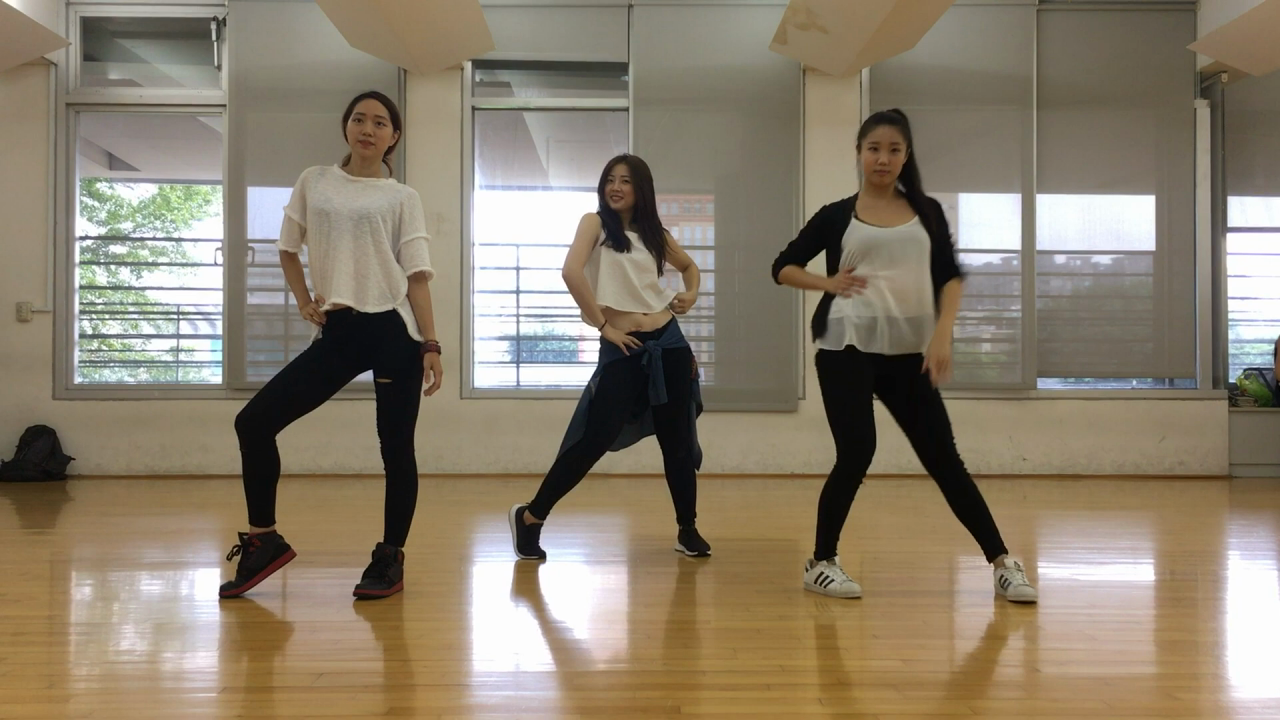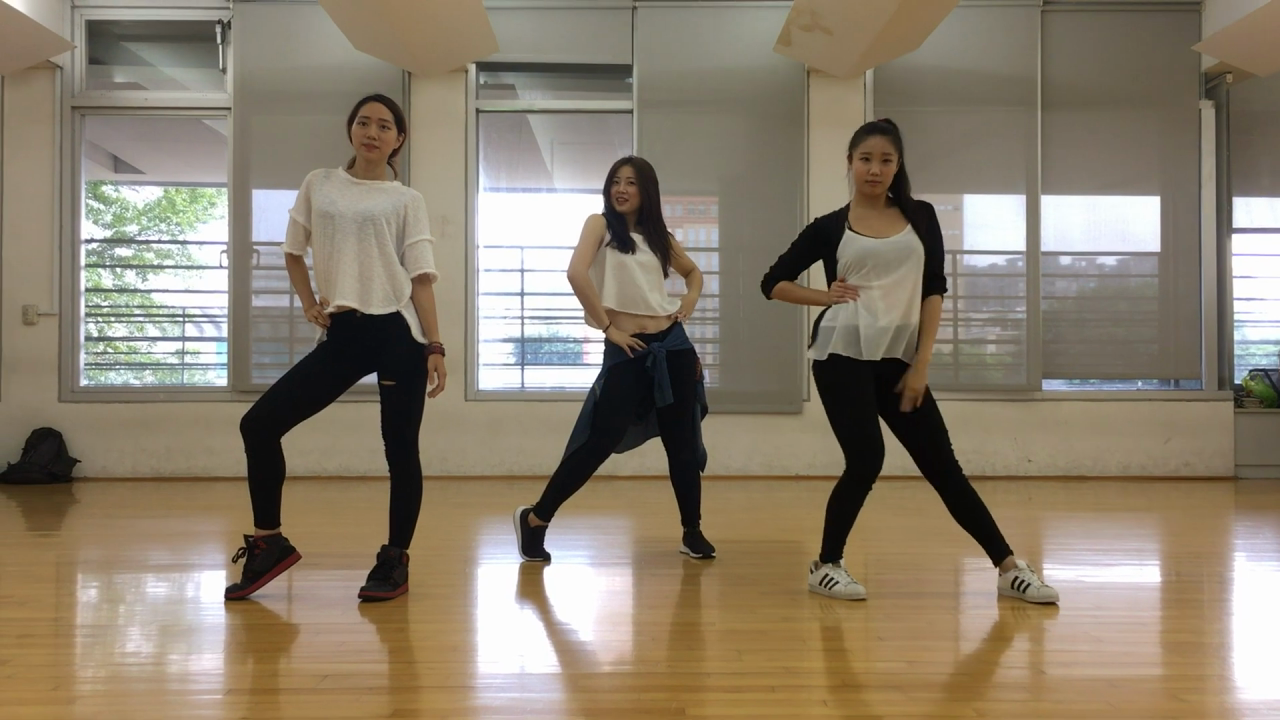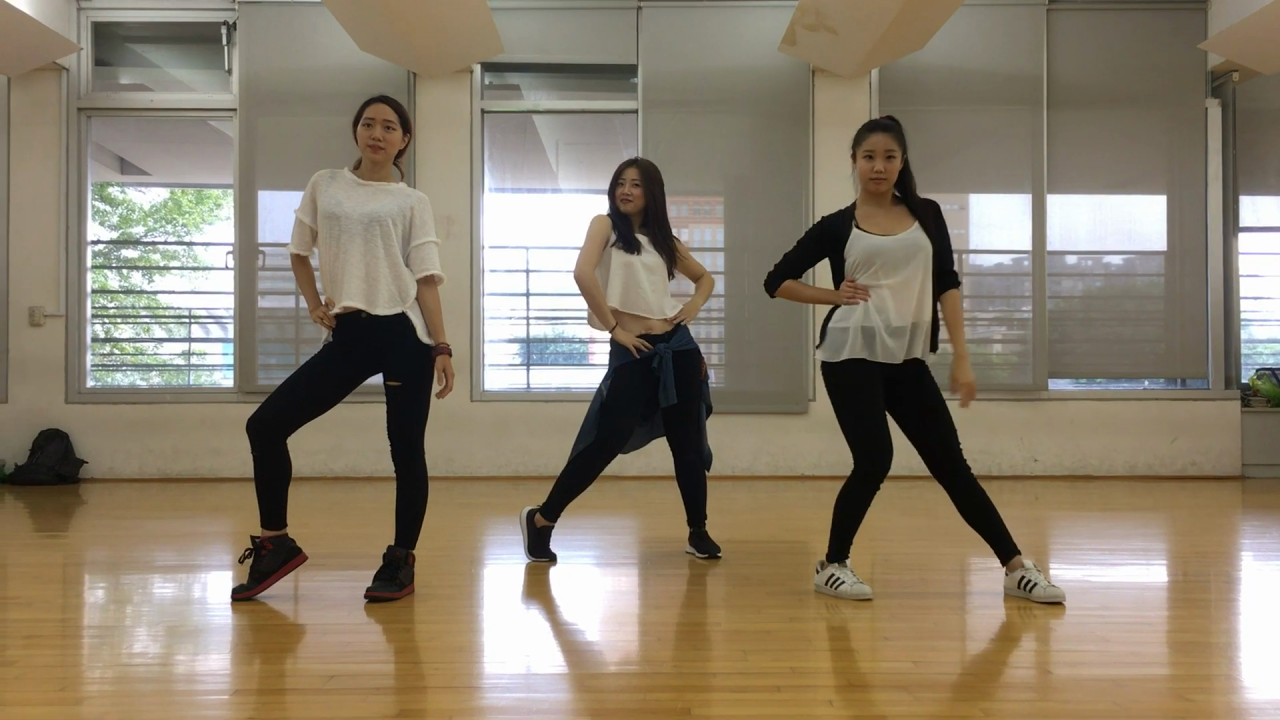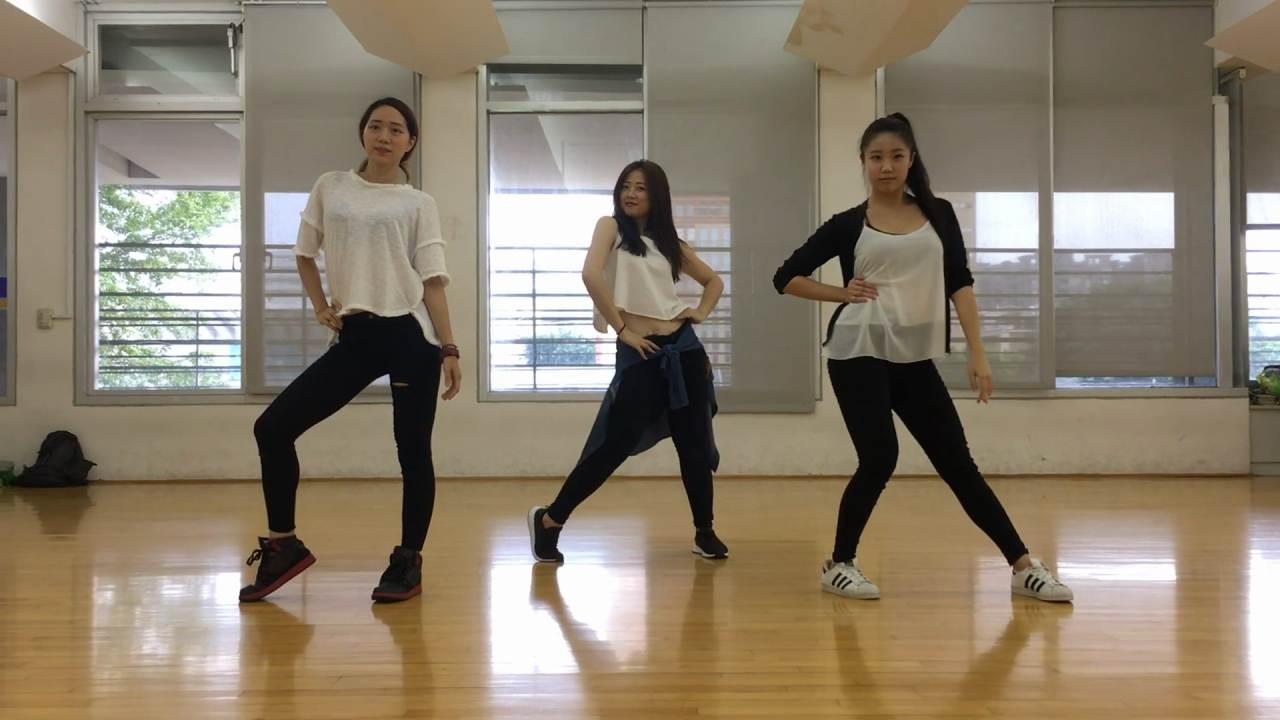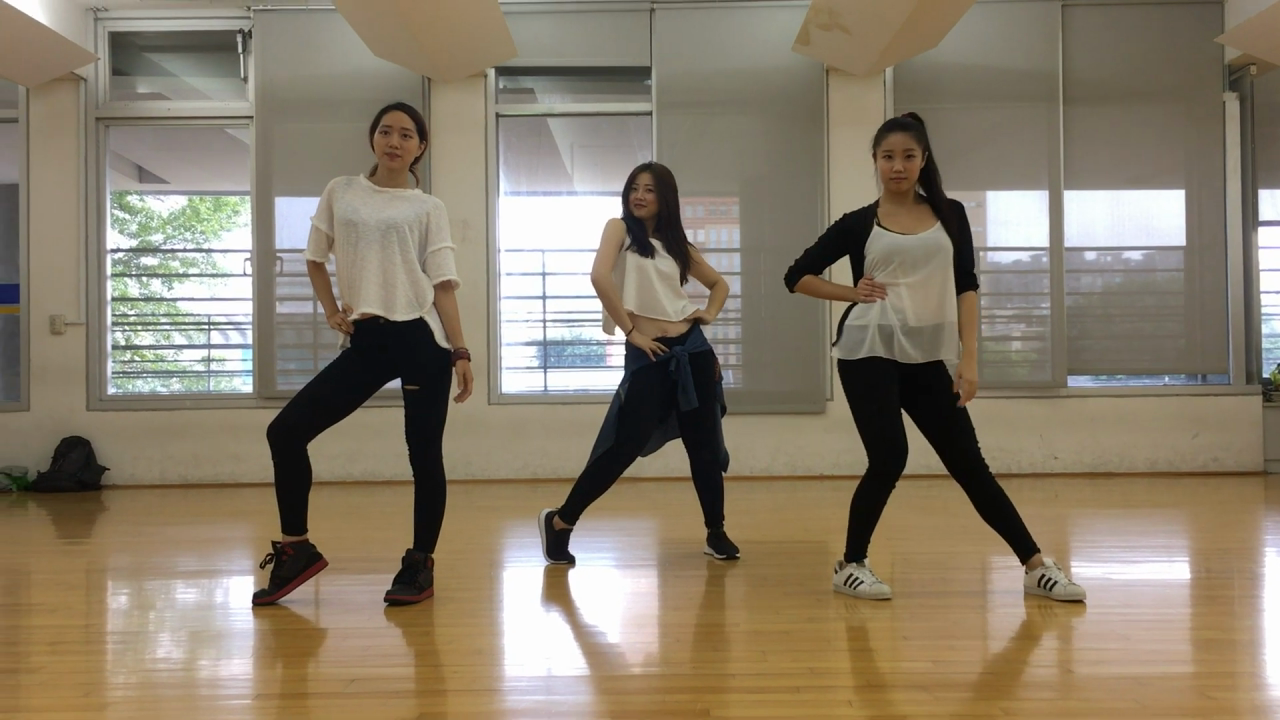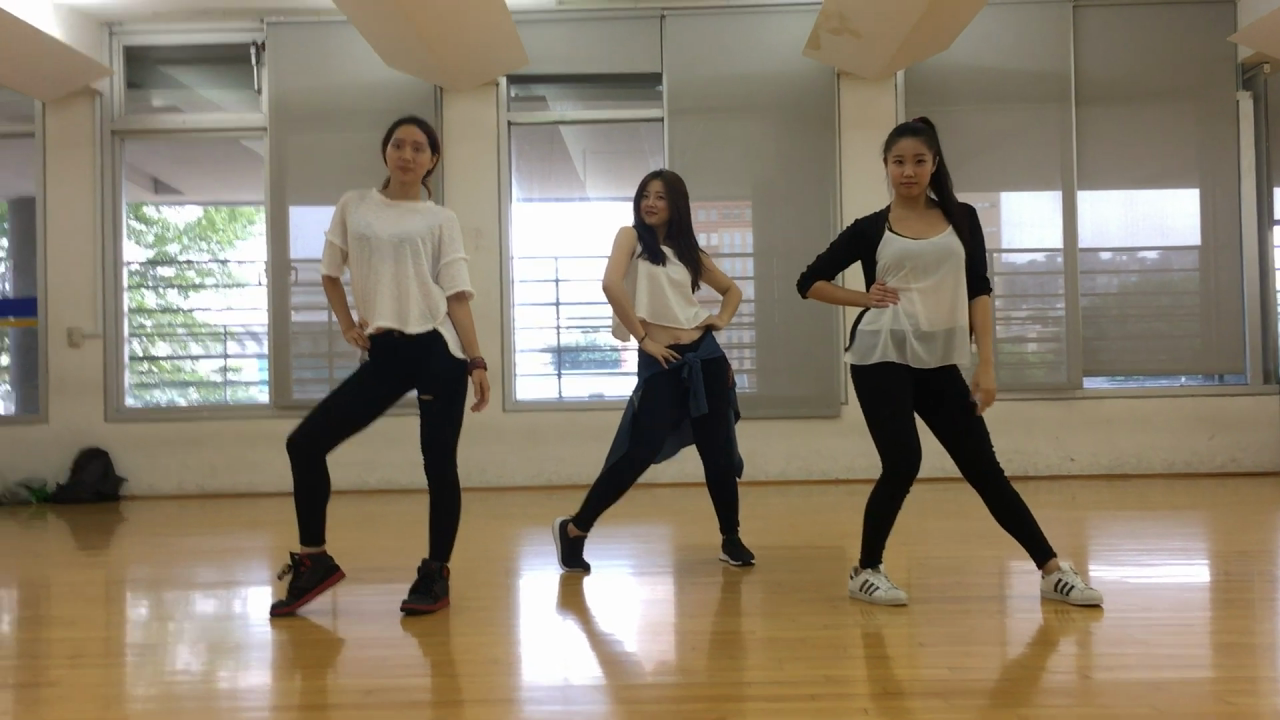
dt=0.2s
person 1, frame 1
left shoulder: (403, 198)
right shoulder: (314, 182)
left elbow: (417, 275)
right elbow: (288, 249)
left wrist: (431, 344)
right wrist: (304, 304)
left hip: (393, 331)
right hip: (337, 333)
left knee: (396, 445)
right knee: (255, 421)
left ankle: (390, 557)
right ankle: (263, 540)
person 1, frame 2
left shoulder: (407, 201)
right shoulder: (318, 185)
left elbow: (421, 278)
right elbow: (294, 252)
left wrist: (435, 347)
right wrist: (310, 306)
left hip: (398, 333)
right hip: (342, 335)
left knee: (401, 448)
right knee: (260, 423)
left ankle: (395, 559)
right ankle: (270, 541)
person 1, frame 3
left shoulder: (413, 202)
right shoulder: (324, 186)
left elbow: (426, 279)
right elbow: (300, 252)
left wrist: (442, 348)
right wrist: (315, 307)
left hip: (404, 334)
right hip: (347, 336)
left knee: (406, 448)
right knee: (266, 425)
left ankle: (401, 560)
right ankle: (275, 542)
person 1, frame 4
left shoulder: (419, 204)
right shoulder: (330, 188)
left elbow: (432, 280)
right elbow: (305, 254)
left wrist: (449, 348)
right wrist: (321, 309)
left hip: (410, 335)
right hip: (354, 338)
left knee: (412, 449)
right knee: (273, 427)
left ankle: (408, 561)
right ankle: (284, 544)
person 1, frame 5
left shoulder: (428, 208)
right shoulder: (340, 193)
left elbow: (443, 284)
right elbow: (315, 259)
left wrist: (460, 352)
right wrist: (332, 313)
left hip: (421, 339)
right hip: (365, 342)
left knee: (424, 452)
right knee: (287, 431)
left ankle: (420, 564)
right ankle: (297, 548)
person 1, frame 6
left shoulder: (441, 221)
right shoulder: (353, 206)
left elbow: (457, 294)
right elbow: (331, 274)
left wrist: (476, 361)
right wrist: (348, 327)
left hip: (436, 351)
right hip: (382, 355)
left knee: (439, 463)
right knee: (306, 442)
left ankle: (436, 573)
right ankle: (313, 560)
person 2, frame 1
left shoulder: (927, 211)
right shoulder: (837, 215)
left elbow: (950, 276)
right elbow: (782, 267)
left wrist: (943, 333)
right wrist: (829, 283)
left hip: (906, 352)
right hip: (846, 345)
left knee: (943, 457)
right knee: (856, 453)
left ankle: (1002, 565)
right ankle: (821, 563)
person 2, frame 2
left shoulder: (920, 217)
right shoulder: (829, 227)
left elbow: (933, 290)
right elbow: (774, 282)
left wrist: (921, 364)
right wrist: (825, 296)
left hip: (896, 359)
right hip: (842, 355)
left knee: (941, 464)
right knee: (865, 459)
left ankle: (1009, 567)
right ankle: (825, 565)
person 2, frame 3
left shoulder: (926, 214)
right shoulder: (836, 226)
left elbow: (947, 285)
right elbow: (778, 281)
left wrist: (961, 356)
right wrist: (834, 296)
left hip: (907, 359)
right hip: (852, 354)
left knee: (950, 463)
right knee: (874, 460)
left ankle: (1017, 568)
right ankle: (832, 565)
person 2, frame 4
left shoulder: (939, 214)
right shoulder: (847, 225)
left elbow: (960, 283)
right elbow: (787, 277)
left wrist: (977, 351)
right wrist: (842, 293)
left hip: (915, 357)
right hip: (859, 352)
left knee: (957, 462)
right knee: (879, 458)
left ankle: (1024, 567)
right ankle: (839, 564)
person 2, frame 5
left shoulder: (950, 215)
right shoulder: (858, 224)
left elbow: (966, 286)
right elbow: (798, 276)
left wrist: (968, 357)
right wrist: (852, 292)
left hip: (928, 358)
right hip: (869, 353)
left knee: (968, 463)
right knee: (888, 459)
left ankle: (1036, 566)
right ankle: (850, 565)
person 2, frame 6
left shoulder: (961, 219)
right shoulder: (869, 229)
left elbow: (978, 291)
right elbow: (811, 282)
left wrist: (986, 362)
right wrist: (864, 298)
left hip: (940, 363)
right hip: (882, 358)
left knee: (983, 467)
right knee: (901, 464)
left ankle: (1054, 569)
right ankle: (866, 570)
person 3, frame 1
left shoulder: (656, 234)
right shoulder: (595, 223)
left elbow: (689, 266)
right elbow: (571, 272)
left wrist: (691, 294)
right wrist: (603, 324)
left hip: (669, 344)
right hip: (623, 349)
left knee: (678, 441)
right knee: (593, 440)
left ankle: (687, 530)
right ankle: (529, 517)
person 3, frame 2
left shoulder: (659, 237)
right shoulder: (600, 224)
left elbow: (693, 272)
right elbow: (577, 273)
left wrist: (690, 300)
right wrist: (607, 326)
left hip: (674, 346)
right hip: (626, 351)
left knee: (683, 443)
right knee: (599, 442)
left ankle: (692, 532)
right ankle: (535, 519)
person 3, frame 3
left shoulder: (664, 239)
right shoulder: (605, 225)
left elbow: (705, 277)
right elbow: (583, 273)
left wrist: (693, 307)
right wrist: (613, 328)
left hip: (678, 347)
right hip: (632, 351)
left knee: (689, 444)
right knee: (606, 443)
left ankle: (698, 533)
right ankle: (540, 520)
person 3, frame 4
left shoulder: (669, 242)
right shoulder: (611, 227)
left elbow: (713, 280)
right elbow: (591, 274)
left wrist: (703, 311)
right wrist: (621, 328)
left hip: (684, 348)
right hip: (639, 353)
left knee: (695, 444)
right knee: (616, 445)
left ankle: (704, 532)
right ankle: (548, 520)
person 3, frame 5
left shoulder: (677, 244)
right shoulder: (619, 229)
left elbow: (719, 283)
right elbow: (600, 276)
left wrist: (710, 313)
right wrist: (629, 330)
left hip: (693, 350)
right hip: (648, 355)
left knee: (705, 445)
right knee: (624, 446)
left ankle: (716, 533)
right ankle: (559, 522)
person 3, frame 6
left shoulder: (690, 251)
right shoulder: (631, 237)
left elbow: (731, 290)
right elbow: (612, 285)
left wrist: (722, 319)
right wrist: (643, 337)
left hip: (704, 357)
right hip: (661, 362)
left knee: (719, 451)
right knee: (636, 454)
left ankle: (731, 539)
right ankle: (573, 529)
